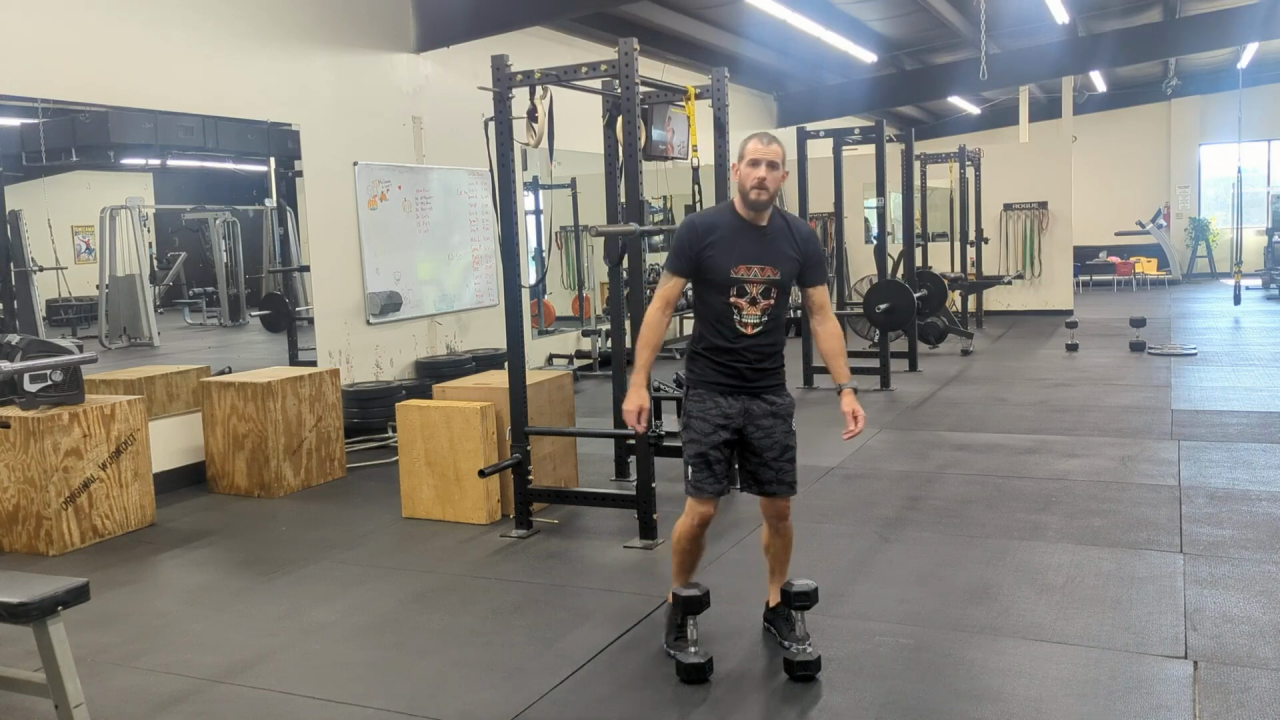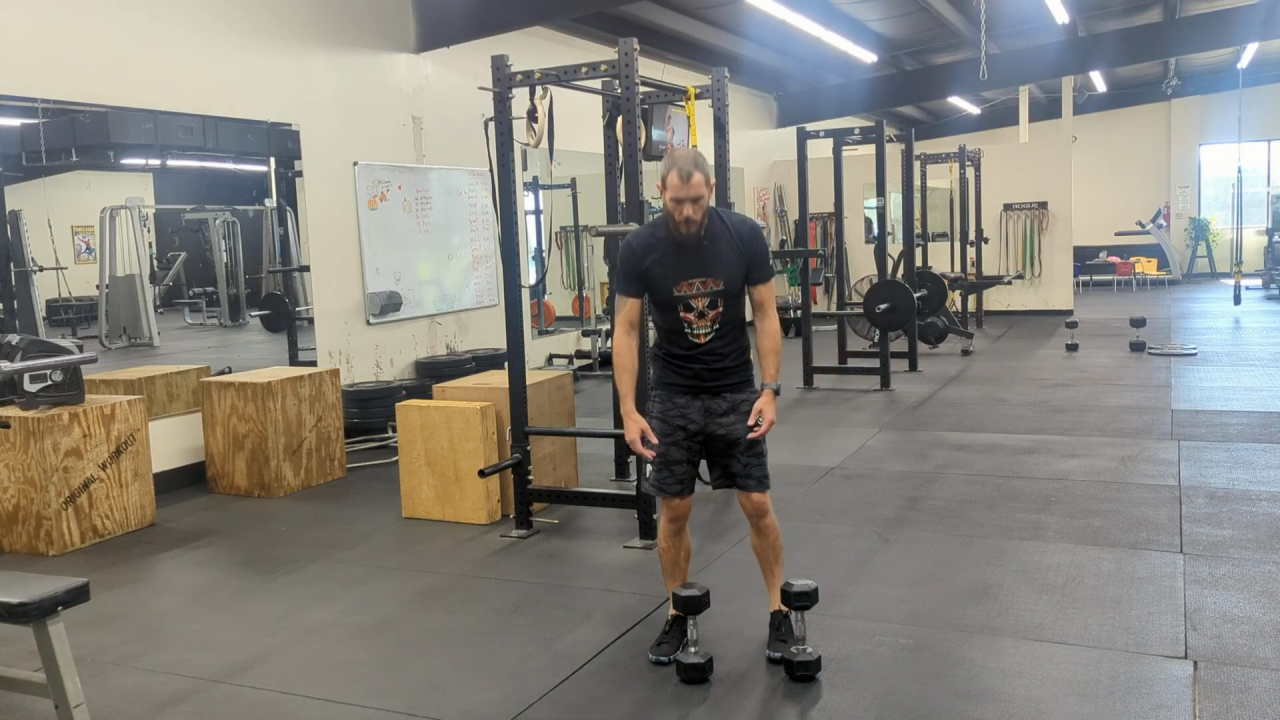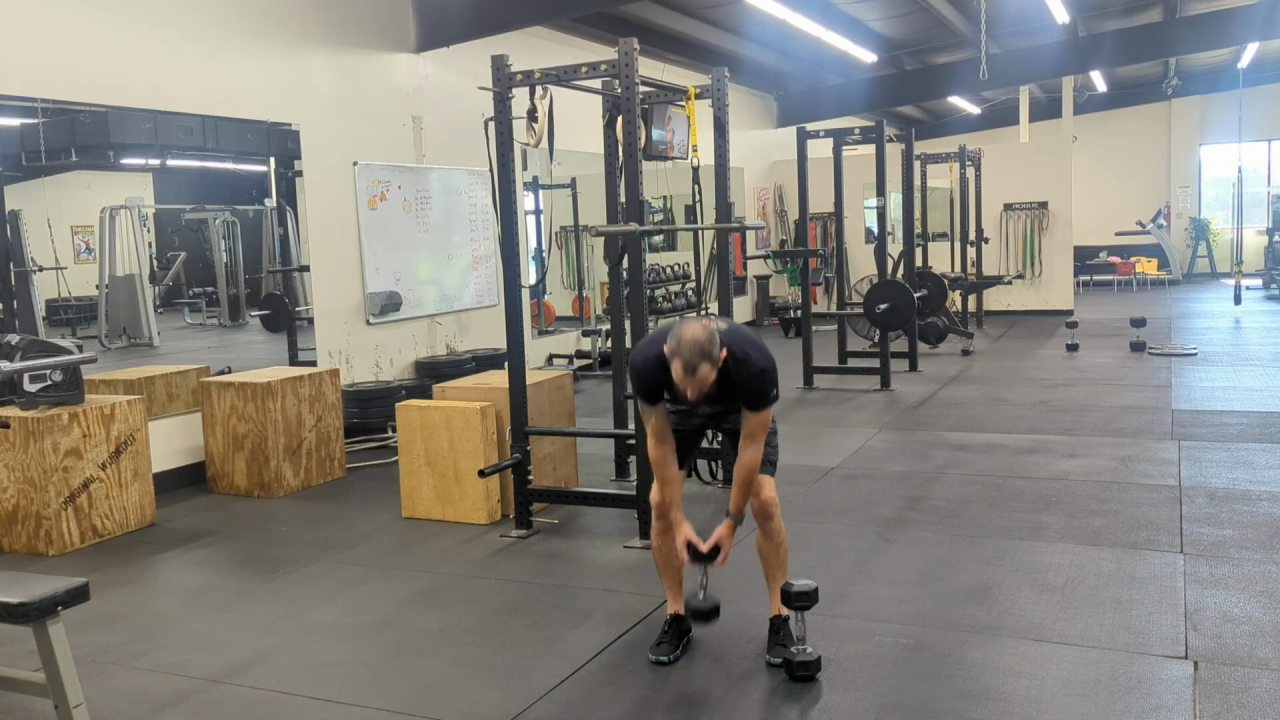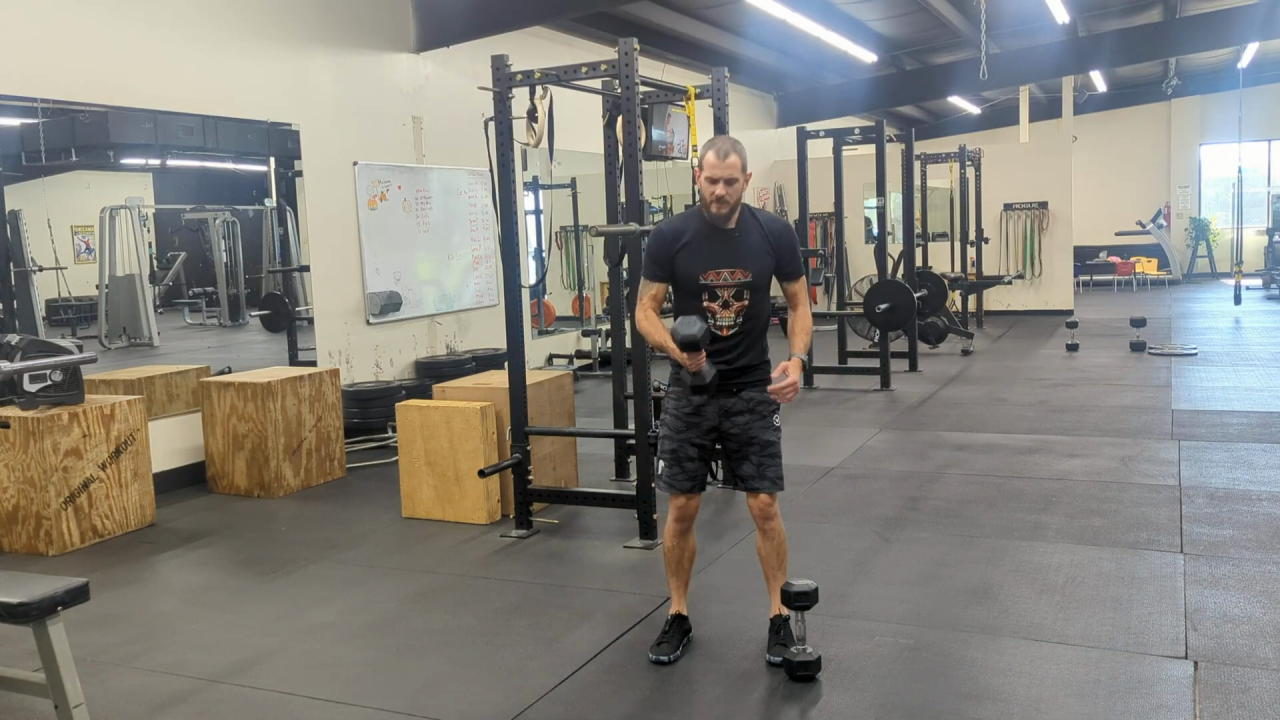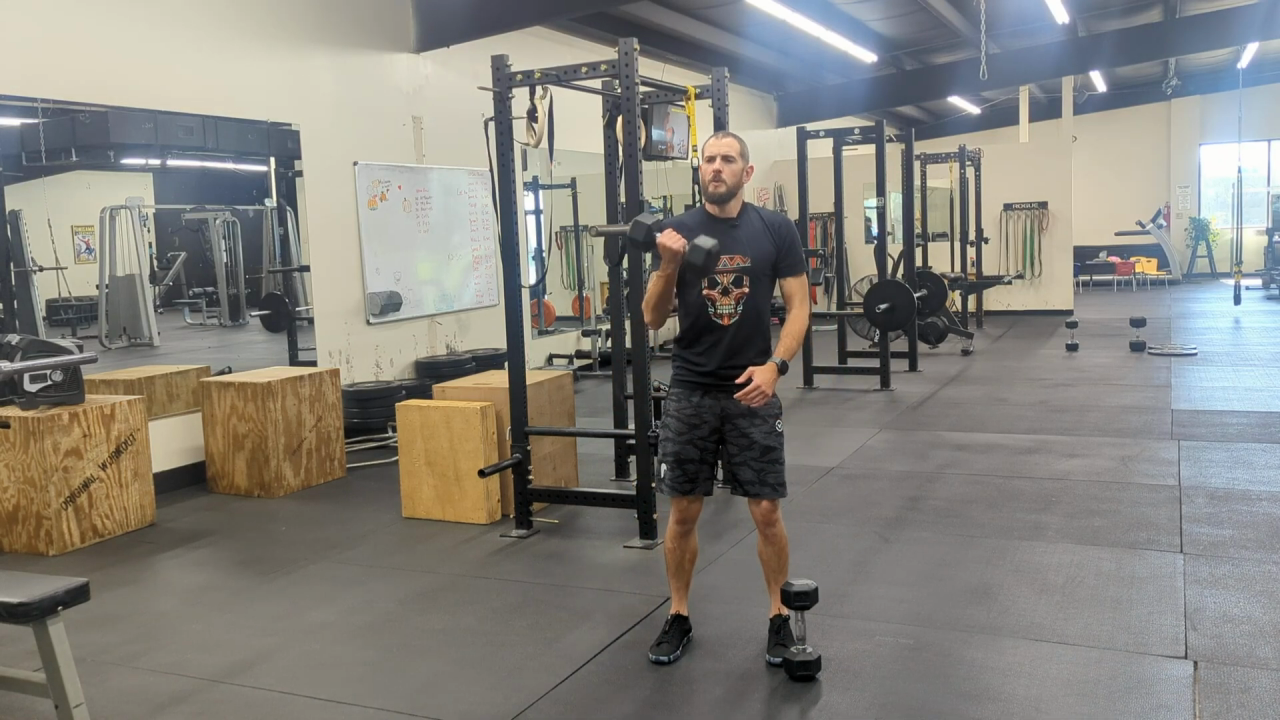
dt=1s
person 1, frame 1
left shoulder: (800, 237)
right shoulder: (701, 229)
left elbow: (822, 316)
right elbow: (662, 306)
left wrist: (846, 388)
right wrist: (639, 383)
left hip: (769, 395)
right hip: (710, 391)
left knee: (778, 510)
right knee: (701, 510)
left ankle: (775, 606)
right ankle: (680, 604)
person 1, frame 2
left shoulder: (744, 235)
right shoulder: (640, 247)
left elbow: (765, 314)
right elbow: (627, 329)
left wrist: (769, 389)
right wrist: (628, 408)
left hip: (735, 392)
right hip: (672, 396)
left knee: (757, 505)
right knee: (674, 511)
left ankle: (778, 611)
right ankle: (678, 615)
person 1, frame 3
left shoulder: (755, 363)
right shoulder: (646, 360)
left elbow: (752, 444)
right elbow: (660, 442)
left wrist: (731, 522)
right wrist: (678, 520)
left hip: (742, 405)
right hip: (675, 407)
left knee: (764, 501)
right knee: (661, 501)
left ankle: (779, 616)
right ankle: (676, 616)
person 1, frame 4
left shoulder: (774, 233)
right shoulder: (670, 236)
left elbow: (799, 302)
right elbow: (645, 309)
left wrist: (797, 360)
right wrist: (675, 349)
left hip: (753, 392)
right hip: (689, 393)
left knee: (765, 507)
right knee: (682, 509)
left ankle: (780, 615)
right ankle: (678, 616)
person 1, frame 5
left shoulder: (775, 228)
right shoulder: (677, 229)
left elbow: (798, 306)
right elbow: (653, 318)
left wrist: (774, 365)
right wrist: (668, 266)
left hip: (752, 391)
right hip: (690, 392)
left knee: (766, 512)
right knee: (683, 512)
left ankle: (779, 617)
right ankle: (678, 617)
